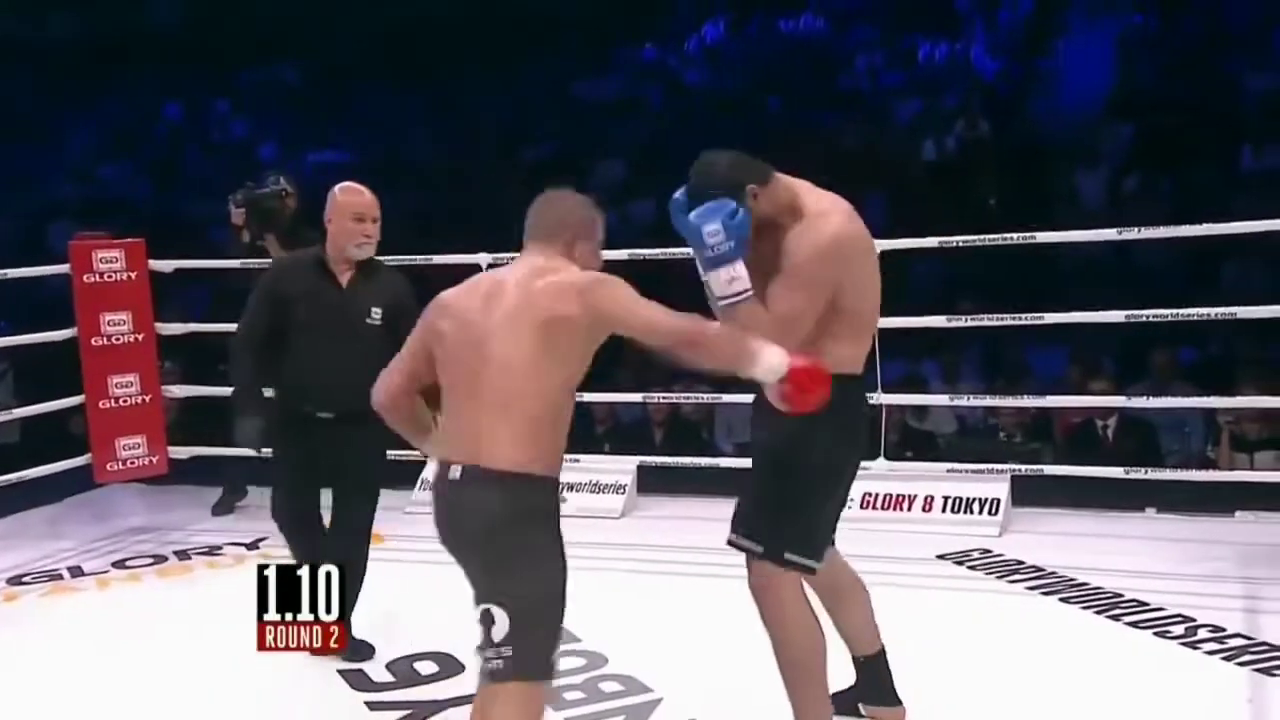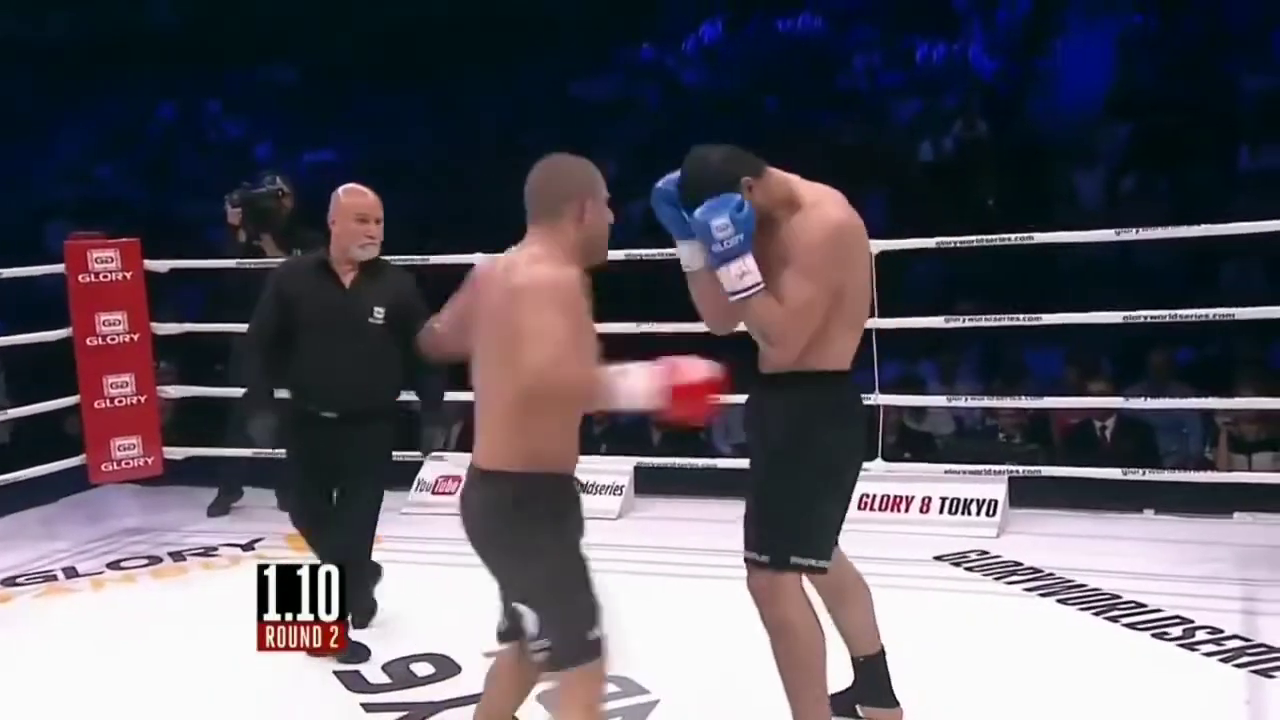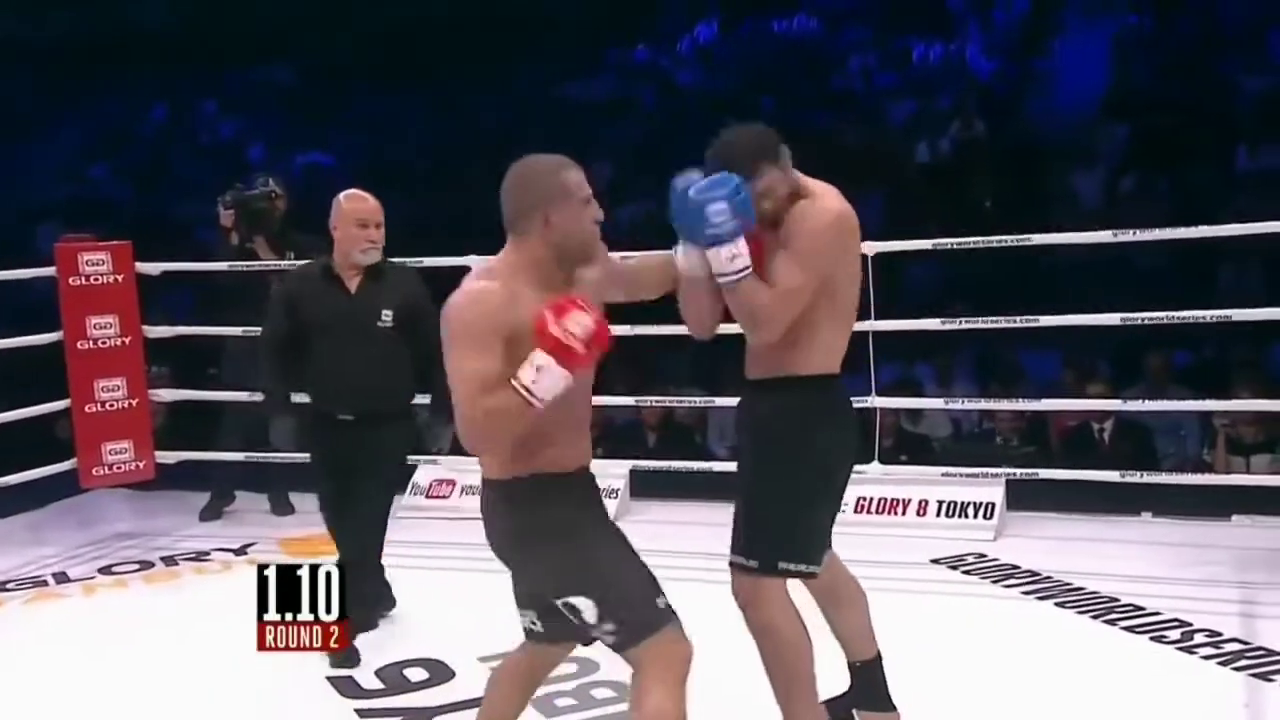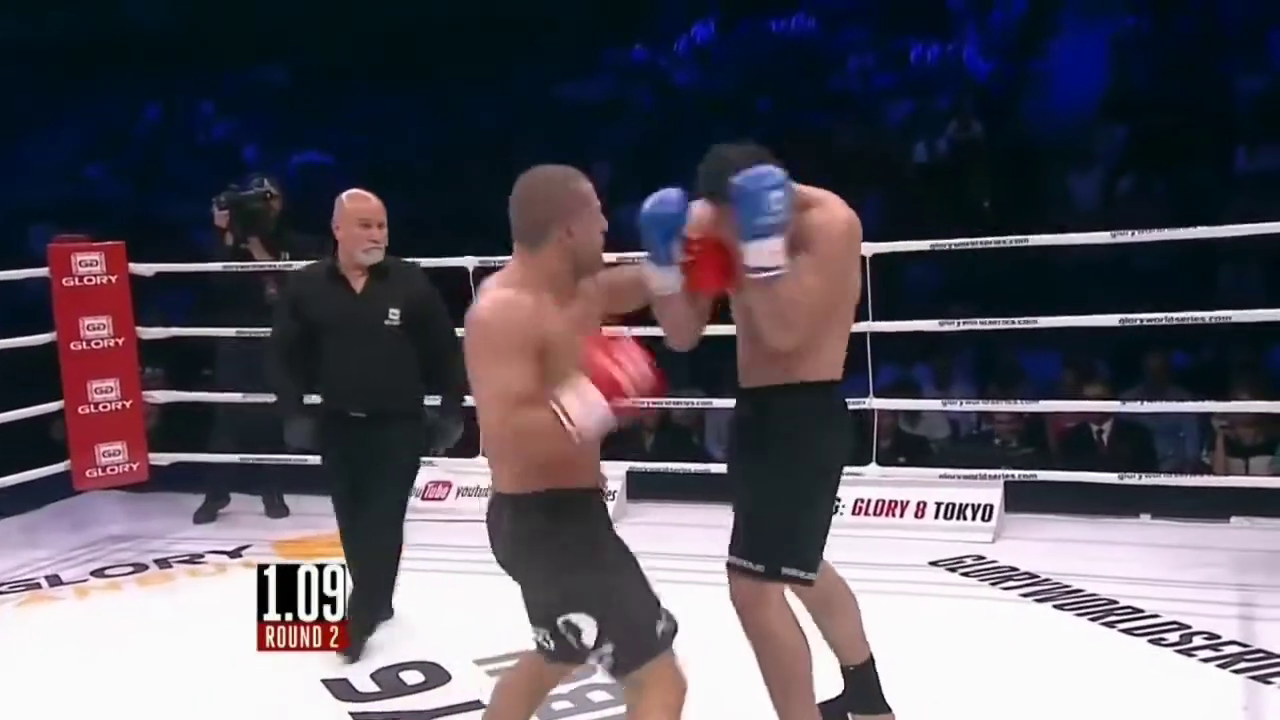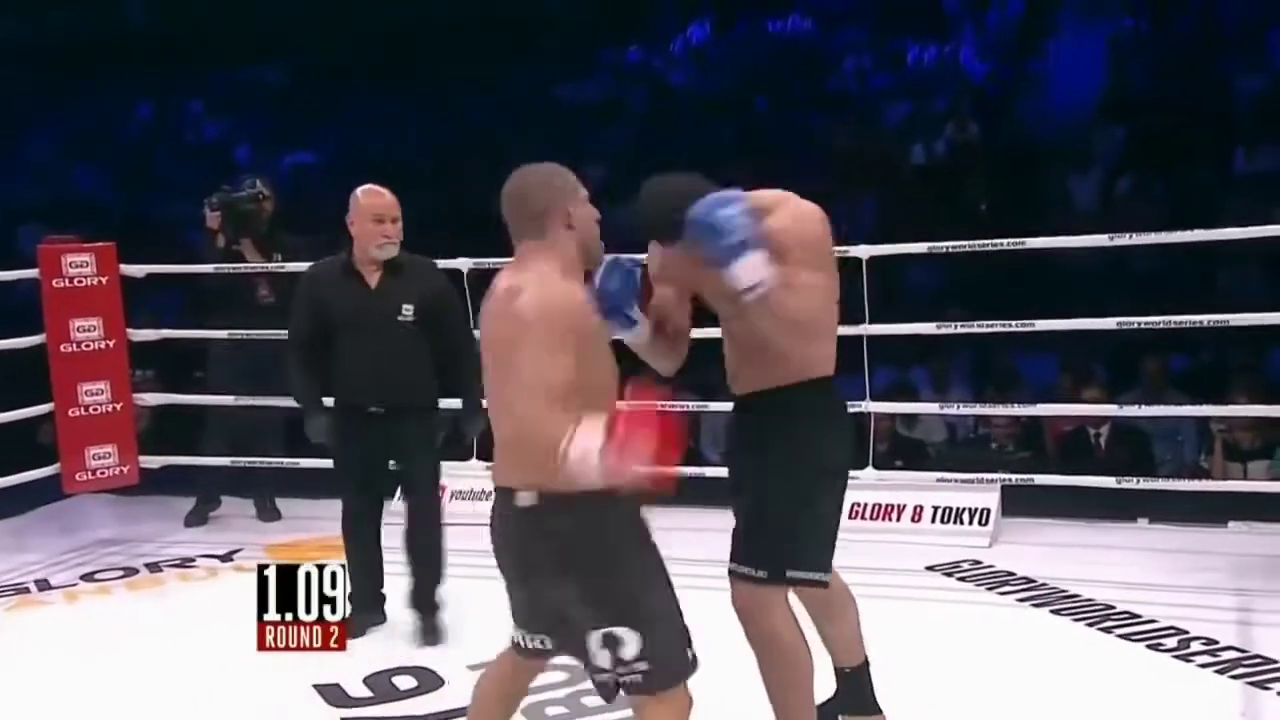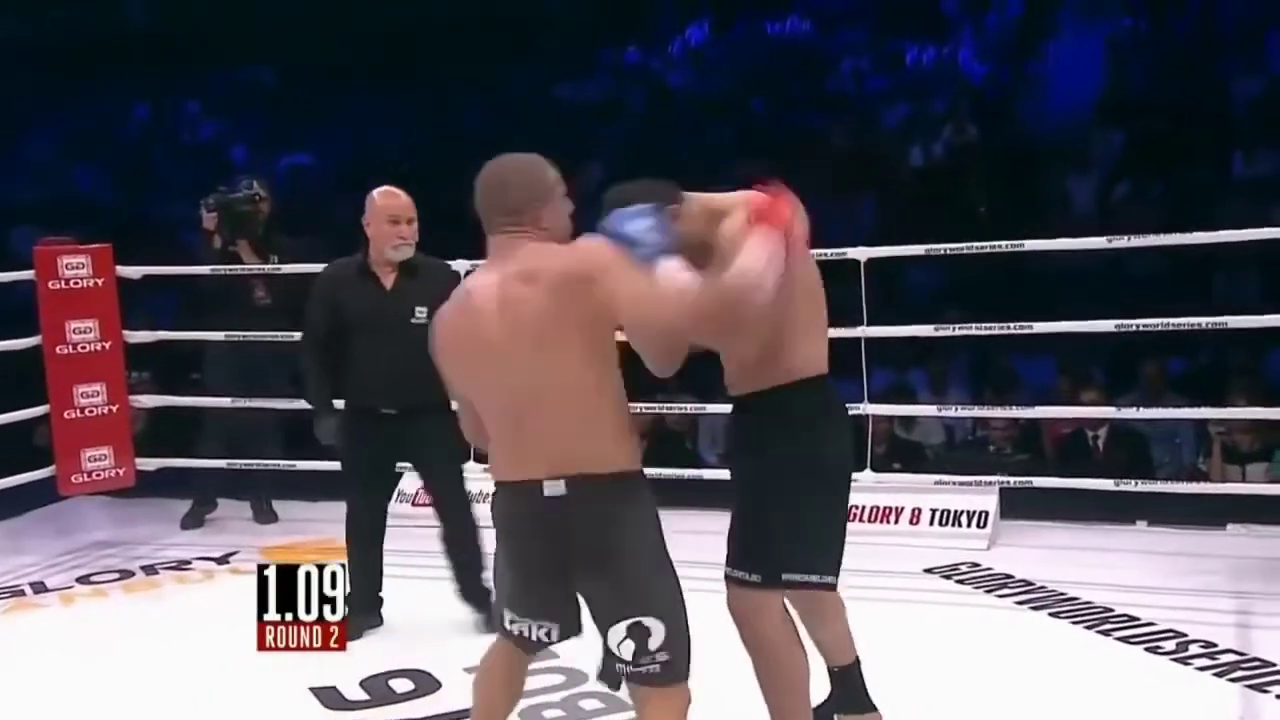
dt=0.1s
person 1, frame 1
left shoulder: (823, 235)
right shoulder: (772, 220)
left elbow: (772, 339)
right elbow: (739, 322)
left wrist: (725, 262)
right wrist: (701, 247)
left hip: (819, 409)
left knee: (771, 573)
right knee: (812, 557)
person 1, frame 2
left shoulder: (822, 223)
right shoulder: (761, 215)
left elbow: (783, 334)
right elbow: (721, 321)
left wrist: (732, 257)
right wrist: (690, 240)
left hip: (814, 406)
right hip: (789, 402)
left knee: (772, 578)
right knee: (817, 554)
person 1, frame 3
left shoulder: (825, 214)
right shoulder: (731, 212)
left elbow: (769, 326)
right elbow: (701, 324)
left wrist: (724, 240)
right wrist: (697, 236)
left hip: (807, 410)
right hip: (768, 405)
left knee: (756, 583)
right knee: (813, 558)
person 1, frame 4
left shoulder: (829, 220)
right shoulder: (706, 221)
left elbow: (787, 332)
right elbow: (682, 336)
left wrist: (763, 237)
right wrist: (665, 259)
left hip: (802, 415)
right hip: (758, 411)
left knee: (755, 588)
right knee: (801, 564)
person 1, frame 5
left shoulder: (794, 222)
right shoulder: (674, 247)
left elbow: (800, 338)
right elbow: (666, 360)
left wrist: (740, 257)
left hip: (801, 416)
right hip: (755, 416)
left knee: (756, 593)
right knee: (807, 570)
person 1, frame 6
left shoulder: (759, 219)
left elbow: (740, 341)
left hip: (797, 417)
right hip: (757, 417)
left knee: (752, 597)
right knee: (797, 572)
person 2, frame 1
left shoulder: (454, 301)
right shoulder: (582, 290)
left elbow: (388, 397)
right elbow: (681, 336)
left wrist: (434, 440)
right wrist: (771, 363)
left hip: (459, 493)
right hip: (510, 504)
left knee: (519, 657)
person 2, frame 2
left shoulder: (496, 275)
right shoulder: (549, 279)
left elbow: (444, 339)
right elbow: (550, 386)
right wrist: (648, 386)
left hip: (499, 490)
right hip: (524, 500)
left knee: (530, 646)
person 2, frame 3
left shoulder: (563, 276)
right shoulder: (481, 300)
left elbow: (626, 278)
right elbow: (477, 432)
right wrist: (549, 364)
left hip: (549, 501)
right hip: (539, 507)
left knee: (546, 644)
right knee: (665, 653)
person 2, frame 4
left shoulder: (564, 288)
right shoulder: (503, 311)
left elbow: (621, 289)
right elbow: (509, 444)
left wrist: (674, 275)
right wrist: (597, 399)
left hip: (557, 519)
right hip: (550, 525)
left knee: (553, 658)
person 2, frame 5
left shoulder: (516, 291)
right shoulder: (553, 297)
right elbow: (530, 425)
right wrist: (602, 449)
left hip: (519, 521)
right hip: (588, 521)
left knee: (524, 653)
person 2, frame 6
left shoulder: (450, 319)
right shoulder: (584, 264)
right elbow: (667, 347)
right wrist: (712, 270)
left hip: (521, 512)
right hip: (607, 507)
left knee: (514, 643)
person 3, frame 1
left shoulder: (391, 286)
right shoulder: (284, 276)
right elbow: (250, 345)
right wrist: (248, 407)
left hip: (360, 427)
right hip: (297, 423)
left knee: (351, 529)
right knee: (294, 520)
person 3, frame 2
left shoulder: (397, 285)
right shoulder: (292, 277)
left elbow: (423, 354)
right elbow: (261, 346)
left wrist: (434, 413)
right wrist: (260, 406)
left hip: (368, 426)
right hip: (308, 423)
left knee: (355, 526)
right knee: (308, 515)
left ankle: (342, 623)
right ankle: (358, 582)
person 3, frame 3
left shoulder: (404, 284)
right shoulder: (300, 285)
left elbow: (432, 353)
right elbow: (276, 352)
left wrist: (442, 413)
right wrist: (279, 409)
left hip: (386, 426)
right hip: (328, 425)
left knee: (367, 524)
right knee: (341, 520)
left ankle: (349, 623)
right ankle: (372, 595)
person 3, frame 4
left shoulder: (410, 282)
right shoulder: (307, 286)
left elbow: (443, 350)
right elbow: (286, 355)
left wrist: (452, 410)
right wrist: (293, 412)
left hip: (398, 423)
right hip: (340, 424)
left knee: (383, 520)
right knee: (353, 520)
left ankle: (362, 618)
right ankle: (373, 602)
person 3, frame 5
left shoulder: (425, 277)
right shoulder: (321, 281)
left elbow: (460, 343)
right elbow: (302, 350)
left wrist: (472, 403)
right wrist: (312, 408)
left hip: (415, 416)
right hip: (354, 417)
left knee: (423, 509)
right knee: (359, 513)
left ankle: (426, 605)
right ankle: (367, 602)
person 3, frame 6
left shoulder: (439, 278)
right shoulder: (337, 281)
right elbow: (316, 350)
right wrist: (323, 409)
left hip: (428, 418)
right hip: (365, 419)
left knee: (453, 505)
right knee: (364, 515)
left ankle: (476, 594)
right ankle: (365, 604)
person 4, frame 1
left shoulder: (309, 241)
right shoulder: (249, 239)
right elbow: (234, 279)
left wrist: (279, 253)
right wrist: (240, 235)
right ankle: (234, 487)
person 4, frame 2
left shoulder: (306, 241)
right shoulder: (245, 238)
right elbow: (230, 280)
left wrist: (277, 254)
right wrist: (237, 235)
right knee: (243, 412)
right ankle: (229, 487)
person 4, frame 3
left shoulder: (301, 244)
right shoulder: (239, 240)
right elbow: (224, 282)
left wrist: (270, 257)
right wrist: (230, 237)
right hip: (243, 342)
left knee: (282, 417)
right knee: (236, 416)
left ankle: (278, 489)
right ankle: (222, 492)
person 4, frame 4
left shoulder: (297, 244)
right shoulder: (233, 240)
right elbow: (219, 283)
left wrist: (265, 257)
right wrist: (225, 238)
right hip: (238, 343)
left knee: (277, 418)
right knee: (230, 417)
left ankle: (272, 491)
right ankle: (216, 493)
person 4, frame 5
left shoulder: (284, 246)
right shoulder: (224, 242)
left elbow: (292, 289)
right elbow: (209, 284)
left wrist: (255, 258)
right wrist: (216, 240)
left hip: (272, 347)
right hip: (229, 345)
left knee: (268, 422)
right knee: (221, 421)
left ankle: (263, 495)
right ankle: (206, 497)
person 4, frame 6
left shoulder: (282, 247)
right shoulder: (221, 243)
left elbow: (291, 292)
right elbow: (206, 285)
left wrist: (253, 259)
right wrist: (213, 241)
left hip: (269, 348)
right hip: (225, 347)
left knee: (265, 424)
right knee: (217, 422)
left ankle: (260, 497)
right ankle: (203, 499)
